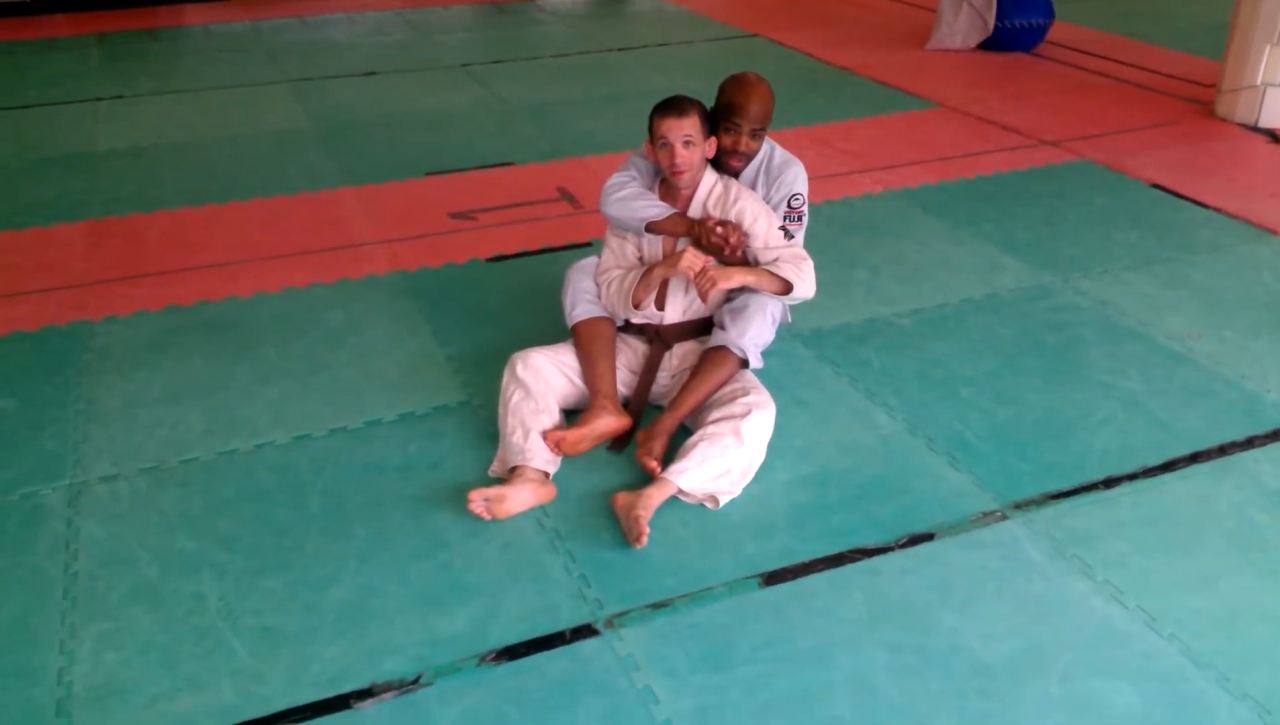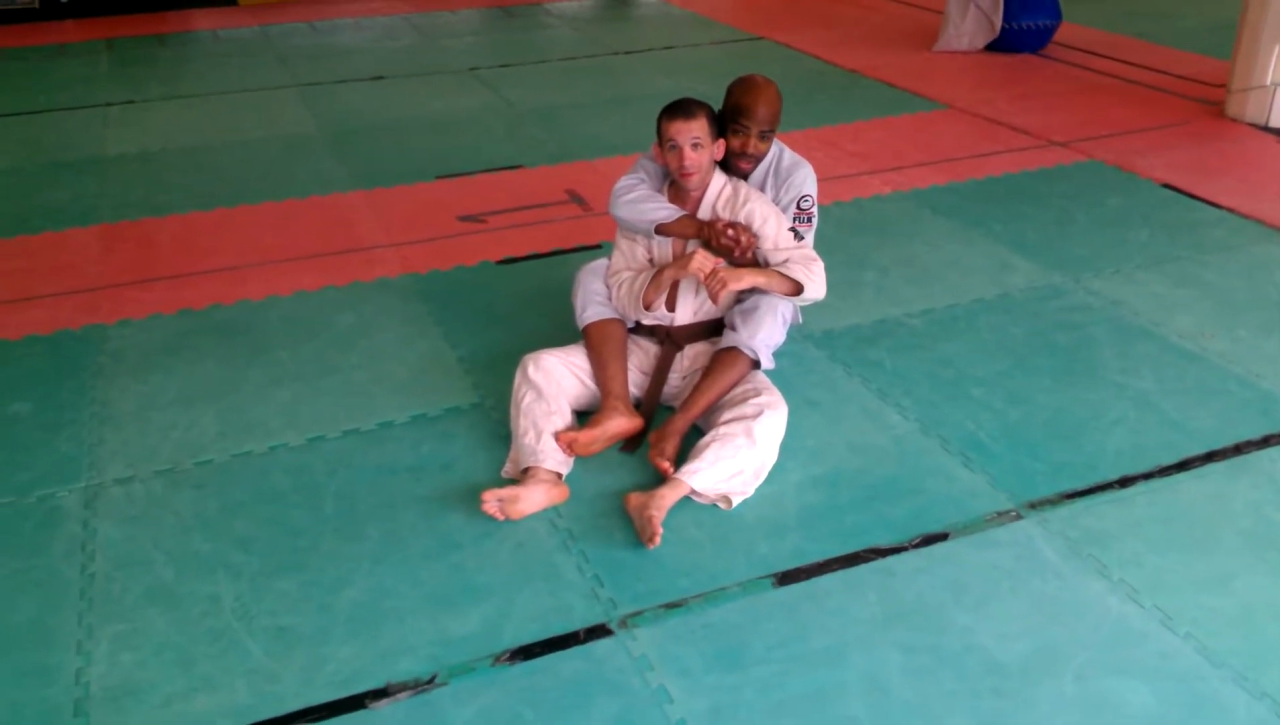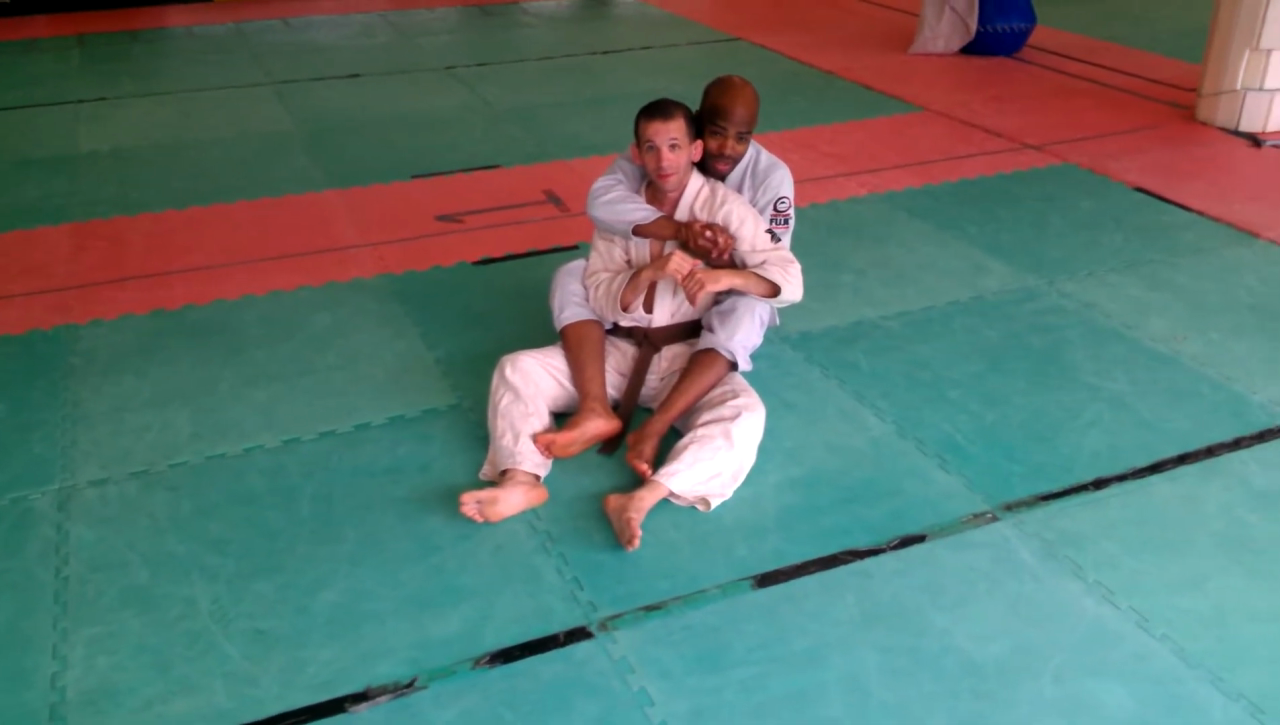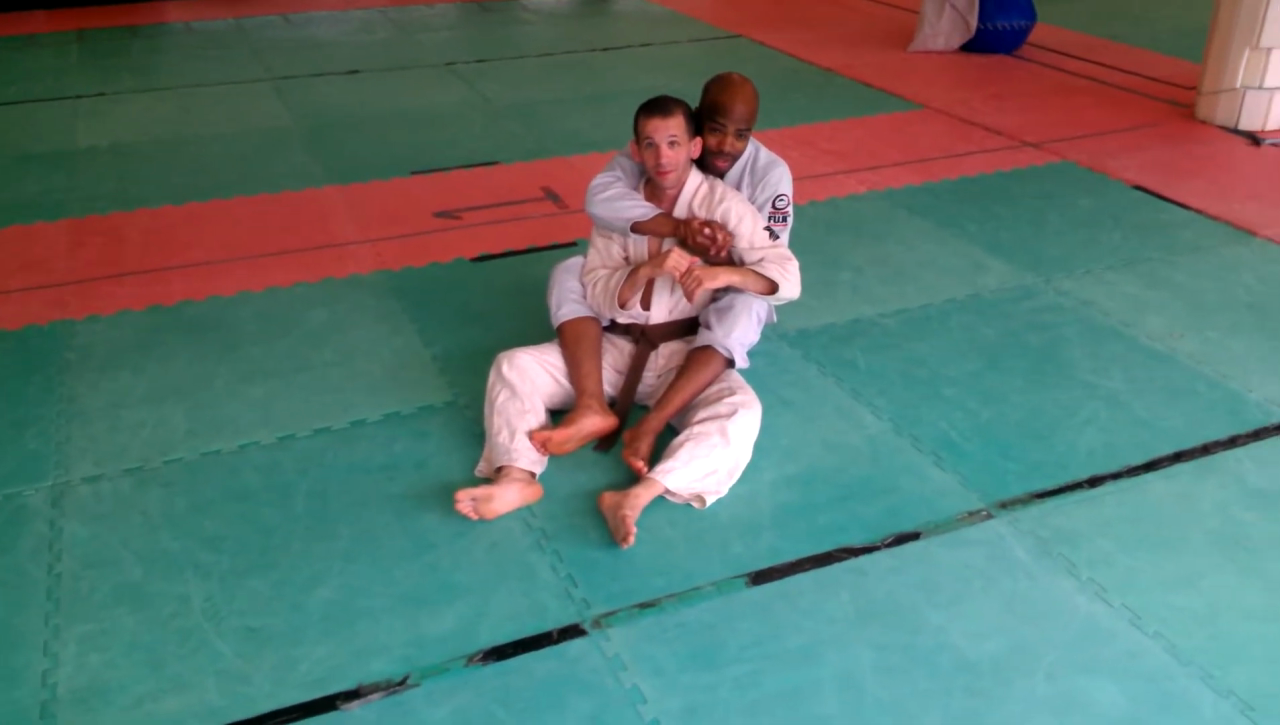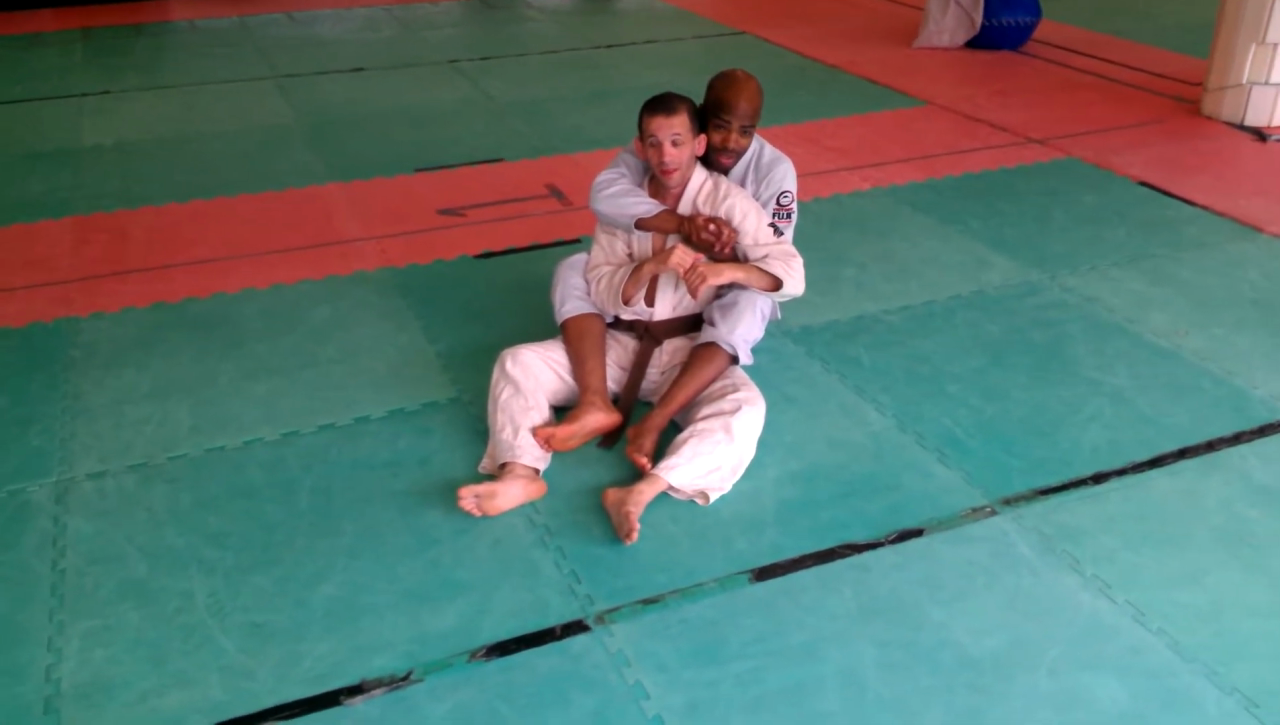
dt=0.1s
person 1, frame 1
left shoulder: (737, 204)
left elbow: (802, 277)
right elbow: (612, 297)
left wrist: (737, 274)
right wrist: (662, 269)
left hip: (701, 354)
right hip: (632, 348)
left knee: (754, 412)
right knee: (528, 366)
left ankle: (648, 498)
right ankle: (530, 478)
person 1, frame 2
left shoulder: (746, 206)
left elbow: (812, 278)
right elbow: (623, 299)
left wrist: (748, 276)
right wrist: (672, 271)
left hip: (712, 355)
right hip: (643, 348)
left knee: (766, 412)
right knee: (540, 368)
left ankle: (662, 497)
right ankle: (543, 479)
person 1, frame 3
left shoulder: (723, 207)
left elbow: (789, 280)
right elbow: (600, 300)
left wrist: (725, 277)
right wrist: (650, 272)
left hip: (689, 357)
right hip: (620, 350)
left knee: (744, 414)
right knee: (518, 369)
left ankle: (640, 500)
right ankle: (521, 481)
person 1, frame 4
left shoulder: (722, 205)
left elbow: (787, 278)
right elbow: (598, 297)
left wrist: (723, 275)
right wrist: (648, 270)
left hip: (687, 354)
right hip: (617, 346)
left knee: (740, 412)
right knee: (514, 366)
left ankle: (635, 497)
right ankle: (516, 478)
person 1, frame 5
left shoulder: (726, 201)
left elbow: (791, 275)
right elbow: (602, 293)
left wrist: (728, 270)
right wrist: (652, 266)
left hip: (690, 351)
right hip: (621, 343)
left knee: (743, 408)
right knee: (518, 363)
left ankle: (638, 494)
right ankle: (520, 474)
person 2, frame 1
left shoulder: (785, 172)
right elbow: (616, 195)
left wrist: (734, 256)
right wrist: (692, 226)
left hip: (730, 296)
left knee: (761, 311)
right knee: (584, 274)
left ankle: (662, 426)
right ankle: (605, 407)
person 2, frame 2
left shoulder: (794, 174)
right elbow: (625, 198)
left wrist: (744, 258)
right wrist: (702, 228)
left hip: (740, 297)
left knee: (771, 312)
right knee: (594, 276)
left ankle: (675, 427)
right ankle: (618, 408)
person 2, frame 3
left shoulder: (771, 176)
right elbow: (603, 199)
left wrist: (721, 258)
right wrist: (680, 230)
left hip: (718, 300)
left knee: (749, 314)
right knee: (572, 277)
left ankle: (653, 429)
right ankle: (596, 410)
person 2, frame 4
left shoulder: (770, 173)
right elbow: (601, 196)
left wrist: (719, 255)
right wrist: (678, 227)
left hip: (715, 297)
left knee: (746, 311)
right knee: (570, 274)
left ankle: (650, 426)
right ankle: (592, 407)
person 2, frame 5
left shoulder: (774, 170)
right elbow: (606, 193)
left wrist: (724, 253)
right wrist: (683, 224)
left hip: (718, 293)
left knee: (750, 307)
right knee: (574, 272)
left ankle: (654, 422)
right ankle: (595, 404)
